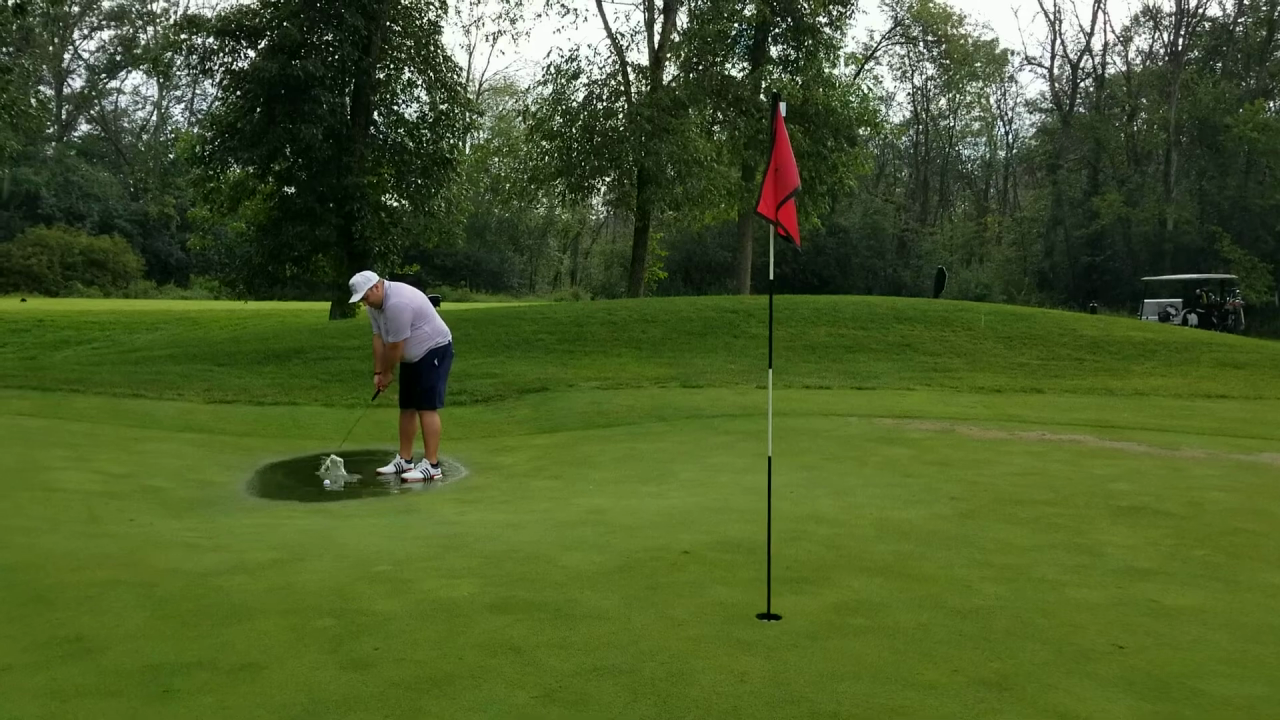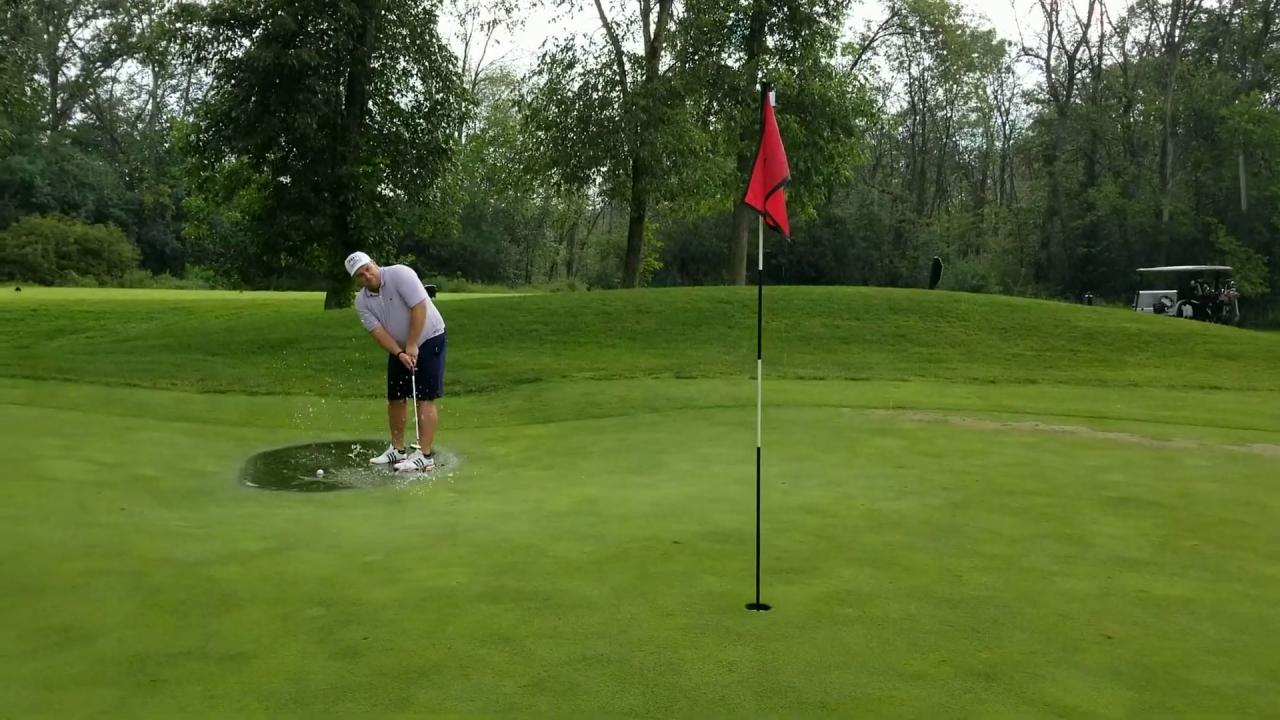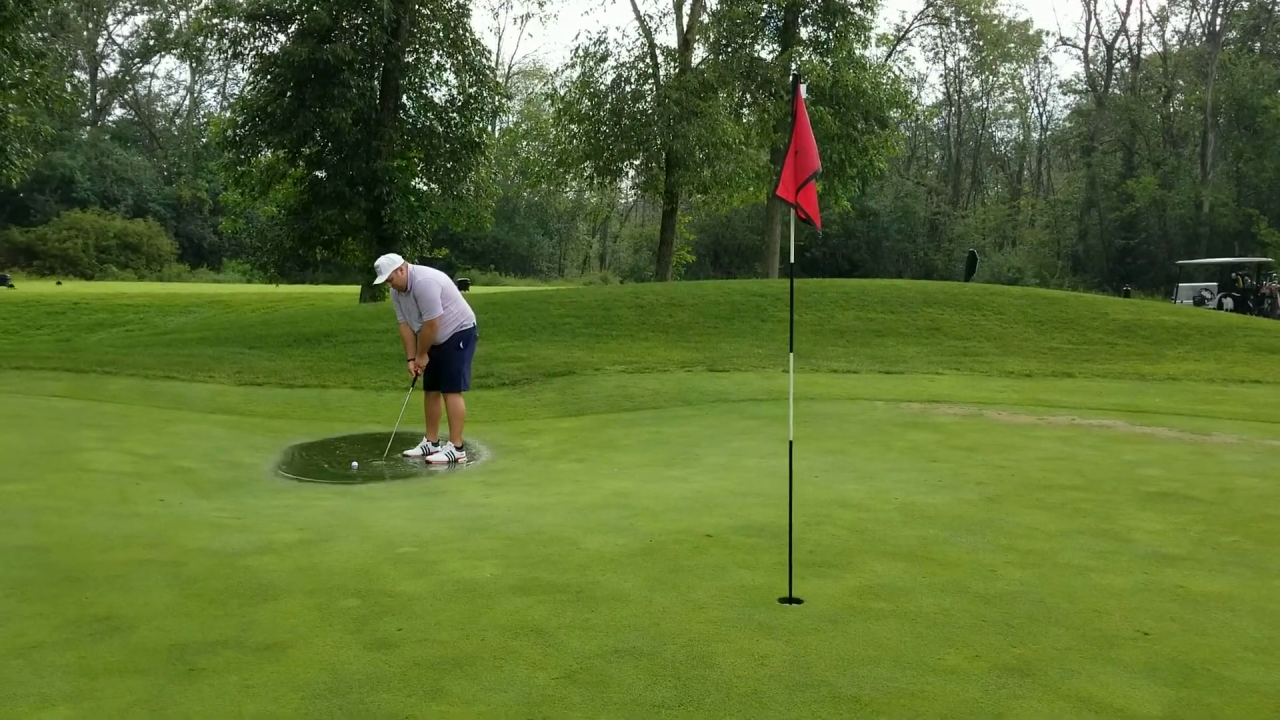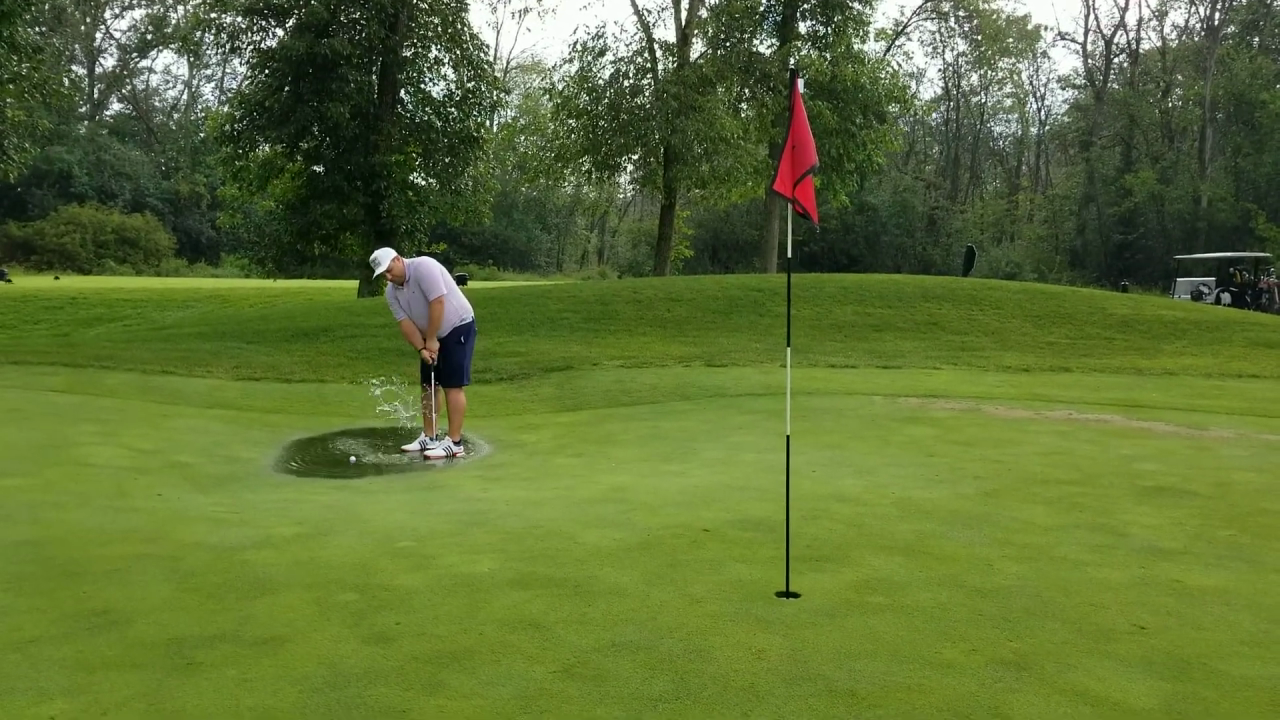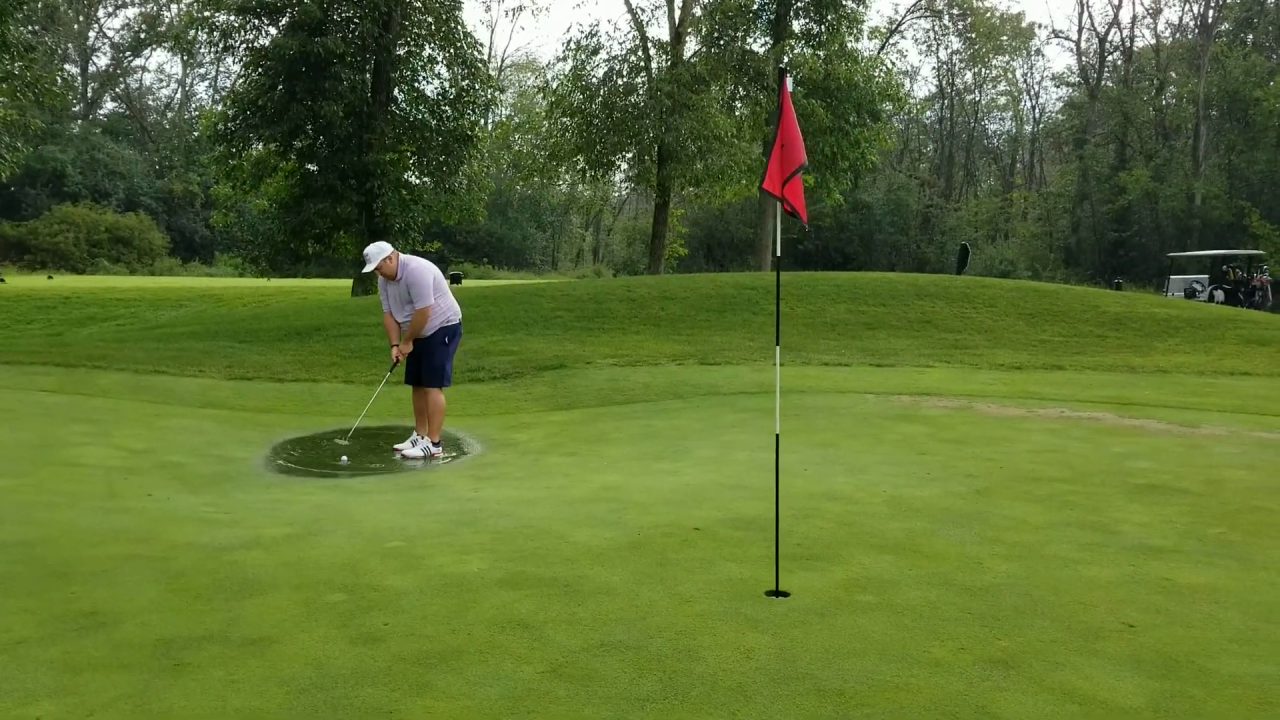
dt=1s
person 1, frame 1
left shoulder: (398, 303)
right shoulder: (375, 305)
left elbow: (395, 346)
right elbow: (378, 338)
left wrist: (387, 373)
right wrist: (378, 372)
left hip: (434, 351)
right hip: (412, 357)
left knee: (426, 408)
right knee: (407, 408)
left ankle: (431, 465)
right ankle: (404, 460)
person 1, frame 2
left shoulder: (400, 274)
right shoulder: (362, 301)
left elbow: (419, 308)
right elbow: (378, 331)
left wrist: (412, 345)
right wrist: (399, 353)
left hip: (428, 341)
right hip: (399, 349)
left knee: (424, 398)
right knee: (395, 399)
left ankle: (425, 455)
right ankle: (397, 450)
person 1, frame 3
left shoulder: (425, 282)
right shoulder: (397, 291)
left elbow: (431, 324)
right elbow: (405, 325)
left wrist: (422, 355)
right wrist: (411, 358)
left hip: (459, 334)
right hip: (436, 340)
left knee: (451, 391)
right knee: (431, 390)
left ankle: (456, 448)
right ankle: (431, 443)
person 1, frame 4
left shoulder: (423, 267)
right shoulder: (391, 290)
left elbow: (438, 303)
right elbow: (405, 322)
left wrist: (432, 340)
right wrist: (421, 348)
left hip: (458, 329)
right hip: (432, 337)
left knee: (453, 386)
right knee: (428, 386)
left ankle: (454, 442)
right ankle: (429, 437)
person 1, frame 5
left shoulder: (417, 270)
right shoulder: (384, 280)
left elbow: (423, 312)
right elbow: (388, 314)
left wrist: (406, 341)
right wrist: (395, 345)
left hip: (442, 329)
right hip: (418, 335)
left knee: (432, 386)
right knee: (418, 386)
left ankle: (433, 444)
right ankle: (420, 435)
